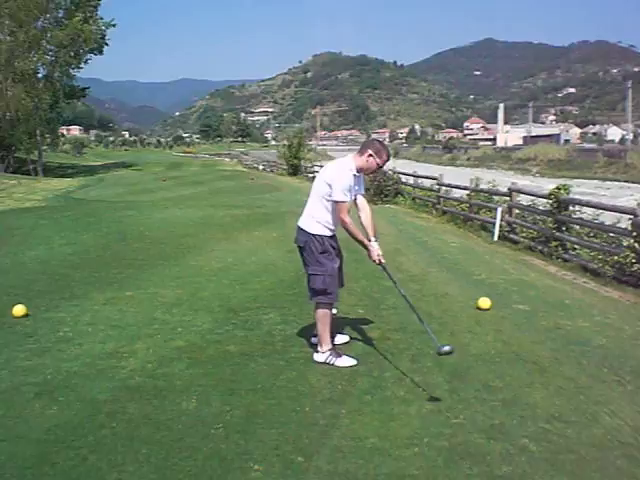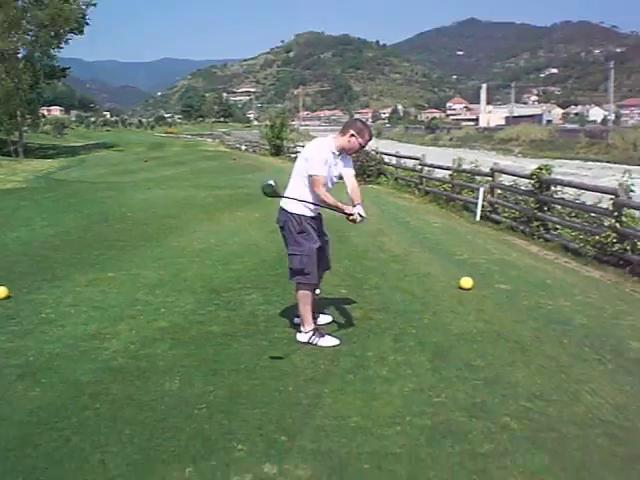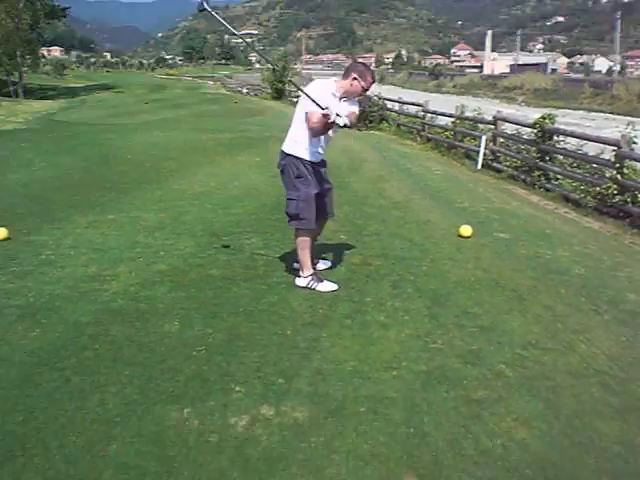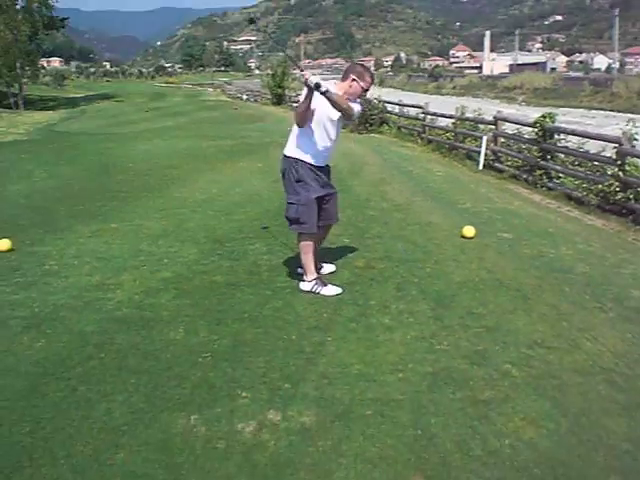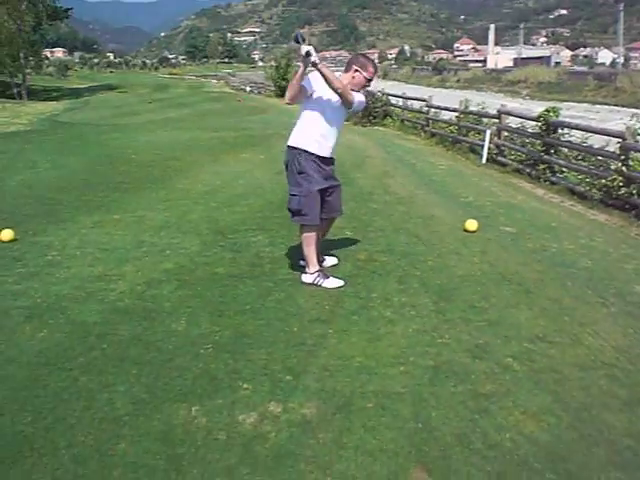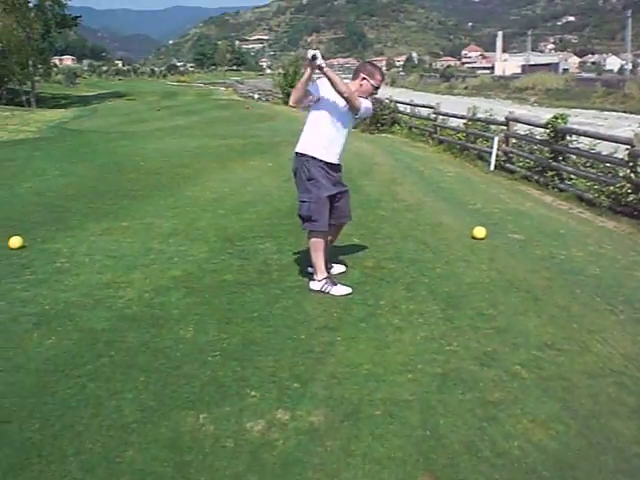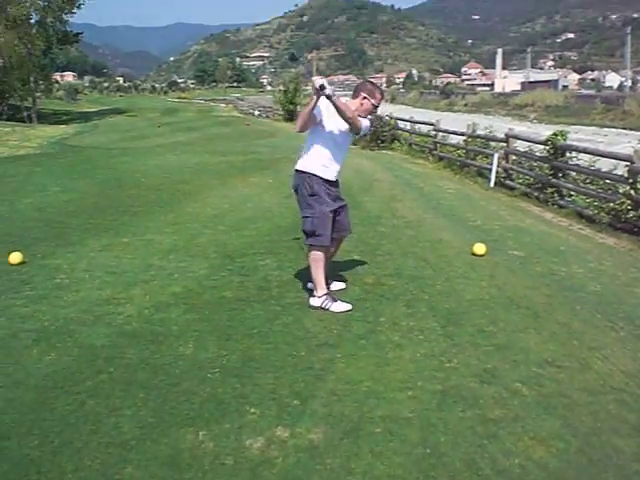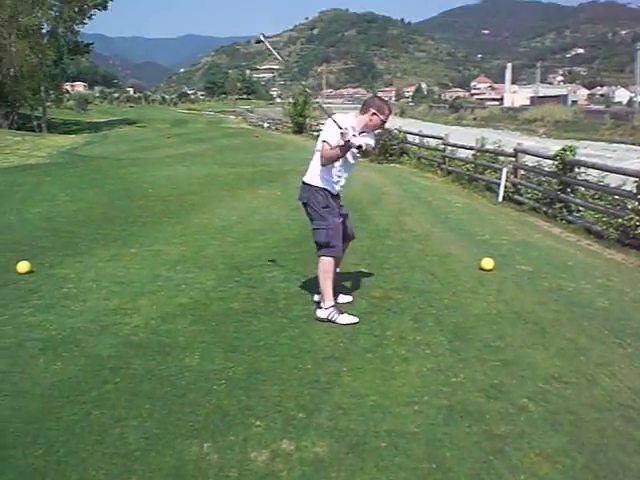
dt=0.1s
person 1, frame 1
left shoulder: (358, 176)
right shoulder: (340, 171)
left elbow: (363, 208)
right elbow: (343, 218)
left wrist: (373, 242)
right wrist: (368, 246)
left hip: (325, 235)
right hip: (315, 235)
left knee: (331, 287)
right knee: (325, 291)
left ankle: (322, 333)
right ankle: (324, 350)
person 1, frame 2
left shoulder: (344, 157)
right shoulder: (319, 150)
left elbow: (351, 182)
right elbow: (318, 191)
left wrist: (357, 205)
right wrist: (342, 208)
left hip: (309, 215)
right hip: (296, 215)
left knee: (317, 268)
right knee: (306, 271)
left ankle: (305, 314)
right ankle: (307, 329)
person 1, frame 3
left shoulder: (351, 103)
right shoulder: (318, 89)
left elbow: (351, 116)
right elbow: (313, 130)
left wrist: (342, 119)
right wrist: (328, 120)
left hip: (317, 162)
right hip: (296, 159)
left knee: (321, 214)
right knee: (305, 217)
left ankle: (305, 259)
right ankle: (306, 275)
person 1, frame 4
left shoulder: (353, 106)
right shoulder: (312, 91)
left elbow: (344, 110)
right elbow: (300, 121)
left wrist: (324, 91)
right wrist: (310, 91)
left hip: (320, 167)
right hip: (298, 163)
left knee: (326, 220)
right knee: (307, 221)
left ankle: (310, 263)
right ankle: (310, 279)
person 1, frame 5
left shoulder: (358, 99)
right shoulder: (315, 79)
left elbow: (342, 91)
right elbow: (290, 99)
left wrist: (319, 66)
right wrist: (304, 67)
left hip: (325, 159)
right hip: (302, 155)
left knee: (330, 212)
right knee: (310, 214)
left ankle: (312, 254)
right ankle: (312, 270)
person 1, frame 6
left shoulder: (365, 106)
right shoulder: (322, 85)
left elbow: (348, 96)
right elbow: (294, 102)
left wrist: (325, 69)
right wrist: (310, 70)
left hip: (332, 166)
right hip: (310, 161)
left knee: (339, 218)
right knee: (318, 220)
left ankle: (320, 261)
right ankle: (320, 277)
person 1, frame 7
left shoulder: (364, 123)
right shoulder: (324, 106)
left elbow: (351, 120)
right elbow: (300, 127)
left wrist: (331, 96)
right wrist: (316, 97)
left hip: (329, 182)
right hip: (310, 177)
left knee: (338, 232)
right knee: (320, 234)
left ankle: (319, 279)
right ankle: (320, 294)
person 1, frame 8
left shoulder: (367, 135)
right shoulder: (337, 123)
left elbow: (366, 148)
right elbow: (325, 159)
left wrist: (358, 146)
right wrist: (345, 148)
left hip: (331, 192)
right hip: (317, 190)
left knee: (341, 241)
right knee: (330, 245)
left ankle: (325, 292)
right ankle: (327, 306)
